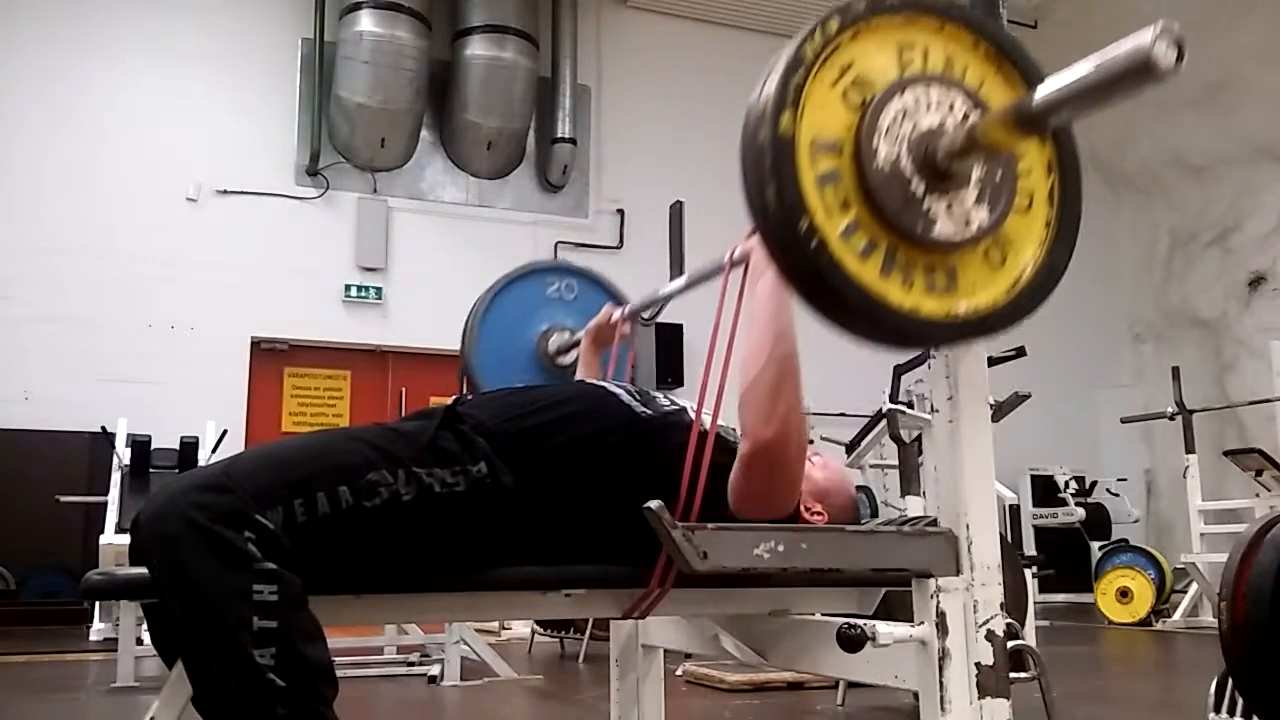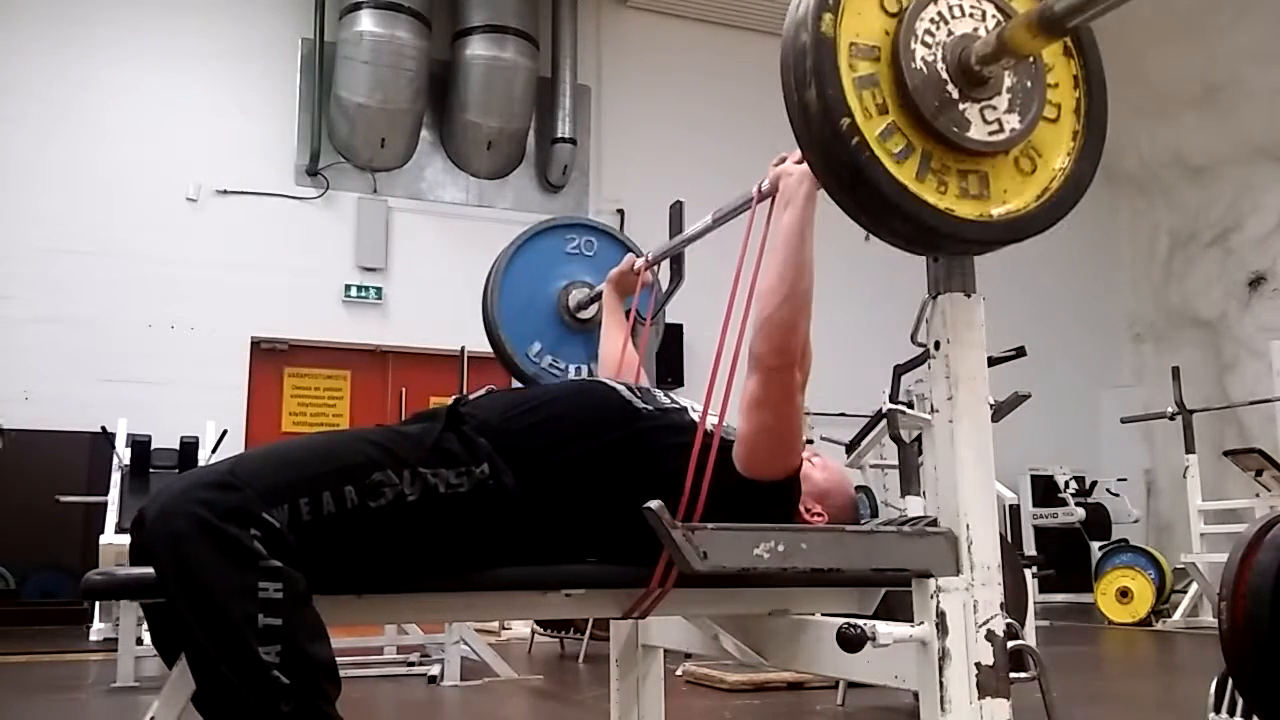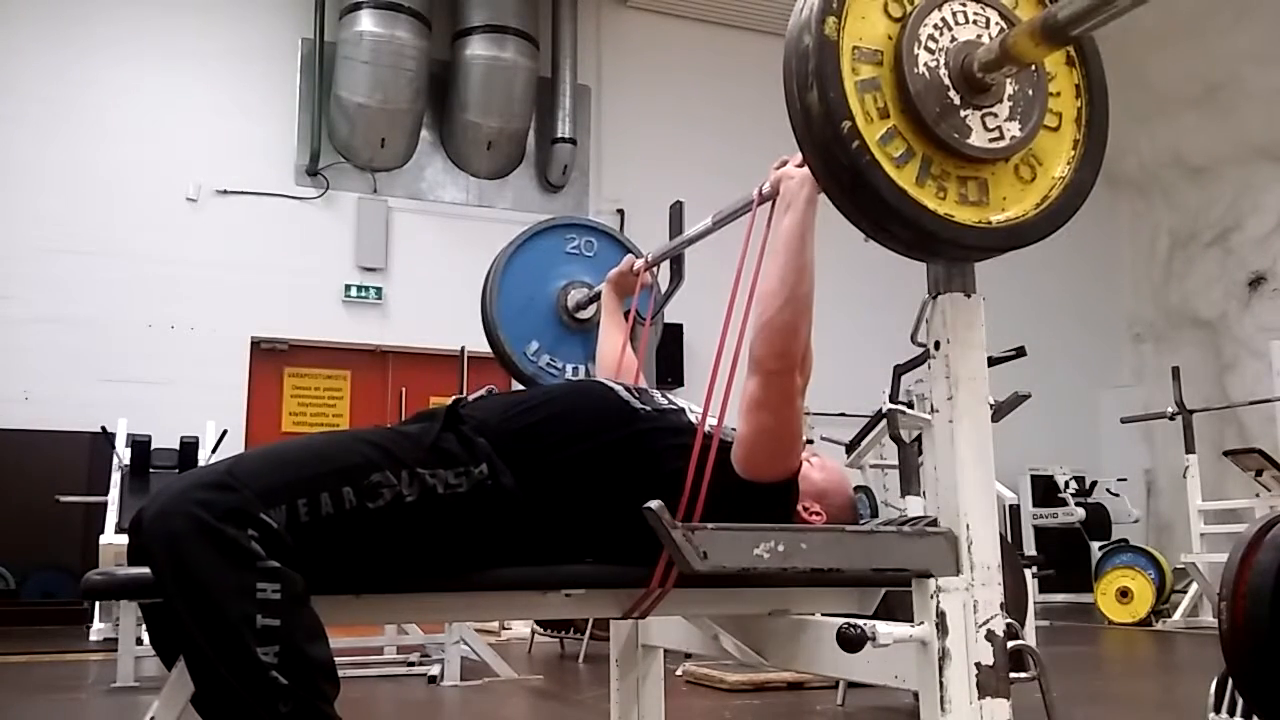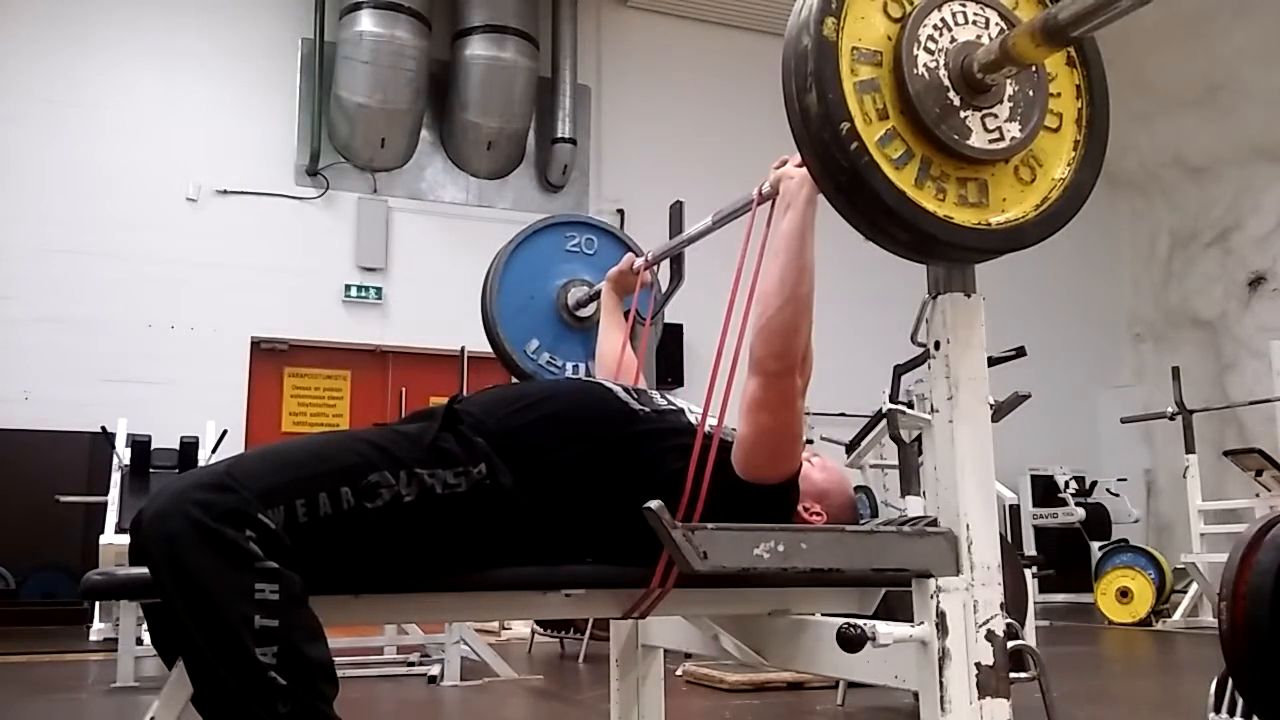
dt=0.4s
person 1, frame 1
left shoulder: (753, 504)
right shoulder: (703, 465)
left elbow: (768, 434)
left wrist: (771, 271)
right wrist: (593, 351)
left knee: (201, 519)
right knee: (183, 521)
person 1, frame 2
left shoulder: (751, 495)
right shoulder: (696, 458)
left elbow: (778, 364)
right elbow: (620, 404)
left wrist: (796, 198)
right wrist: (614, 300)
left knee: (206, 516)
right knee: (181, 519)
person 1, frame 3
left shoulder: (749, 495)
right shoulder: (692, 454)
left elbow: (778, 368)
right elbow: (619, 405)
left wrist: (798, 201)
right wrist: (614, 301)
left knee: (205, 515)
right knee: (181, 518)
person 1, frame 4
left shoulder: (747, 497)
right shoulder: (688, 454)
left elbow: (778, 367)
right elbow: (617, 402)
left wrist: (797, 198)
right wrist: (613, 298)
left knee: (202, 515)
right knee: (180, 518)
